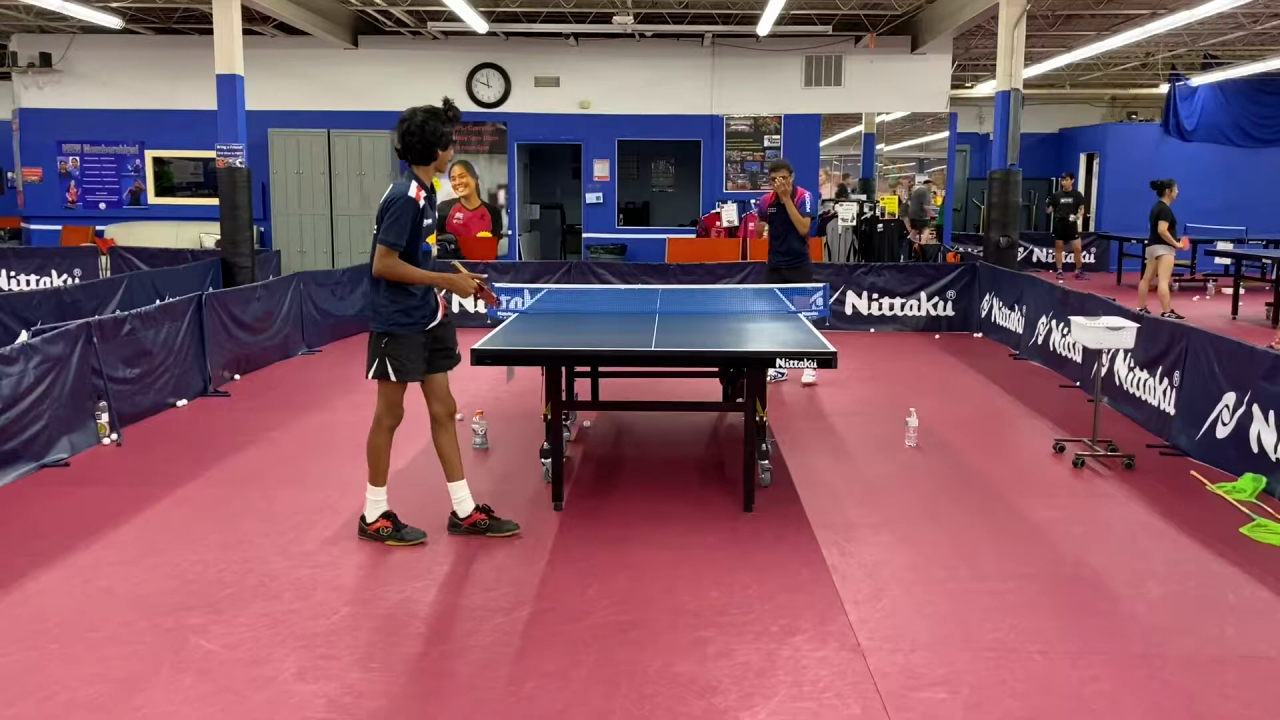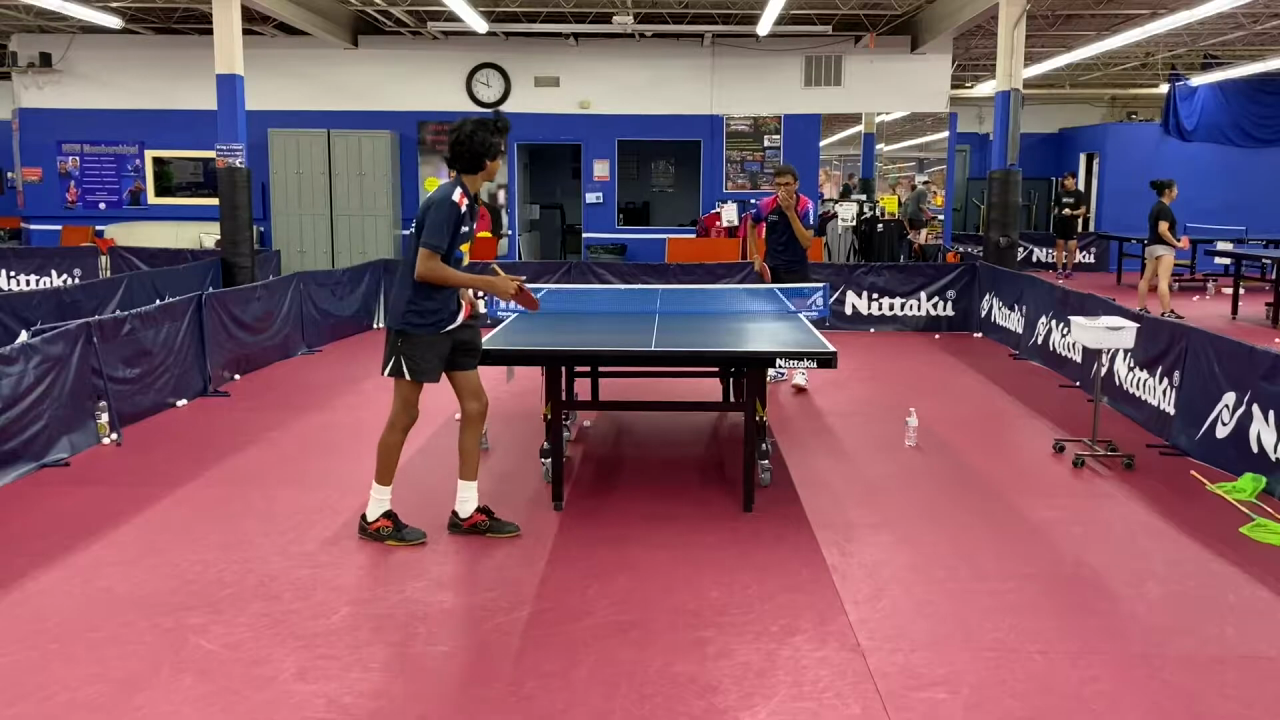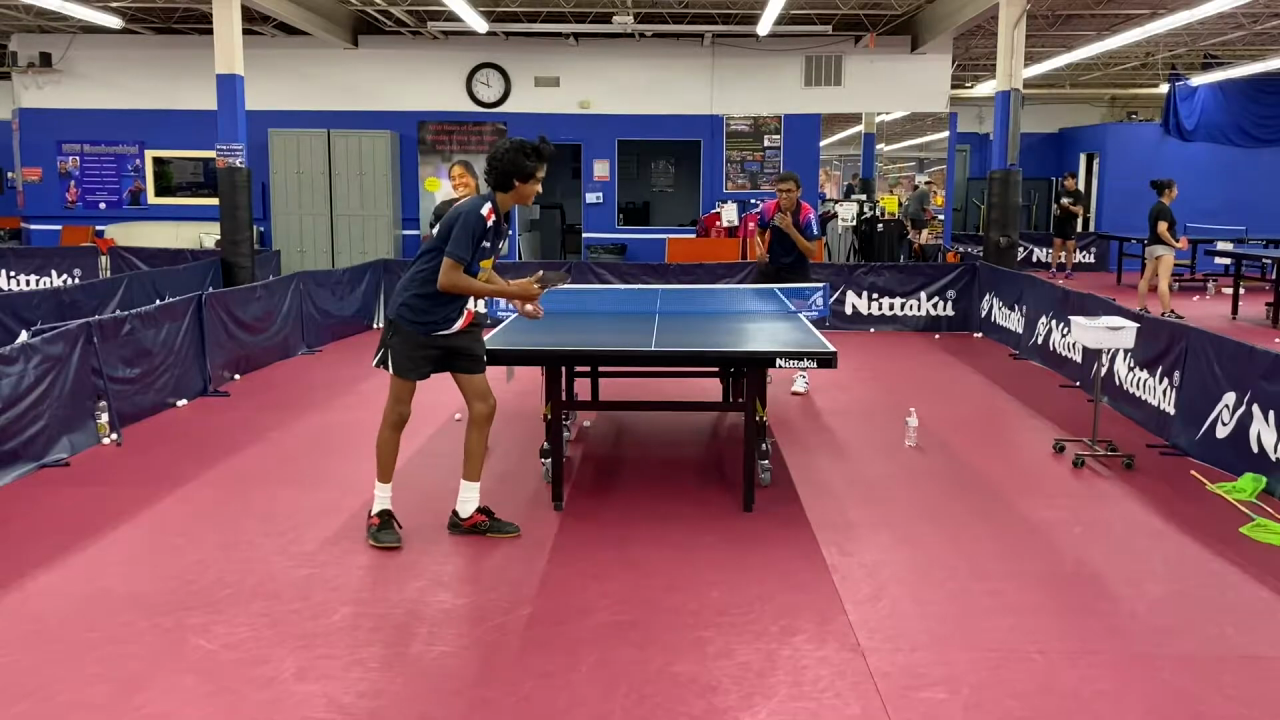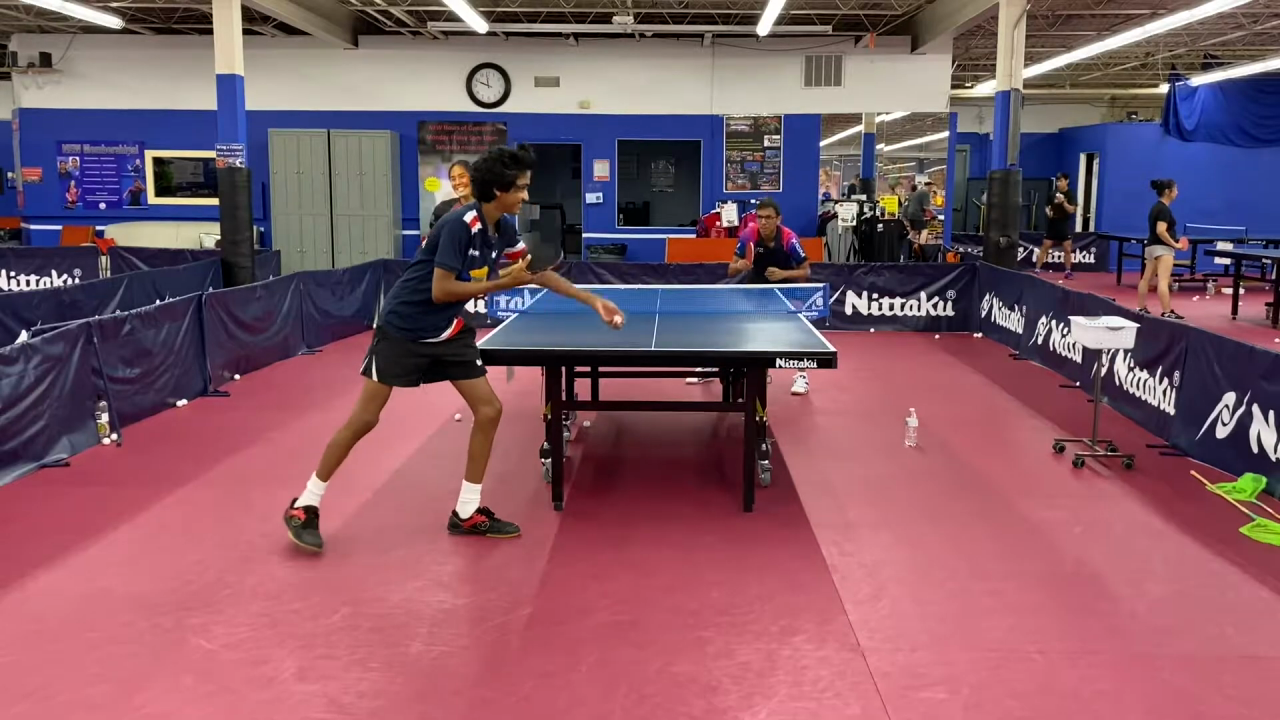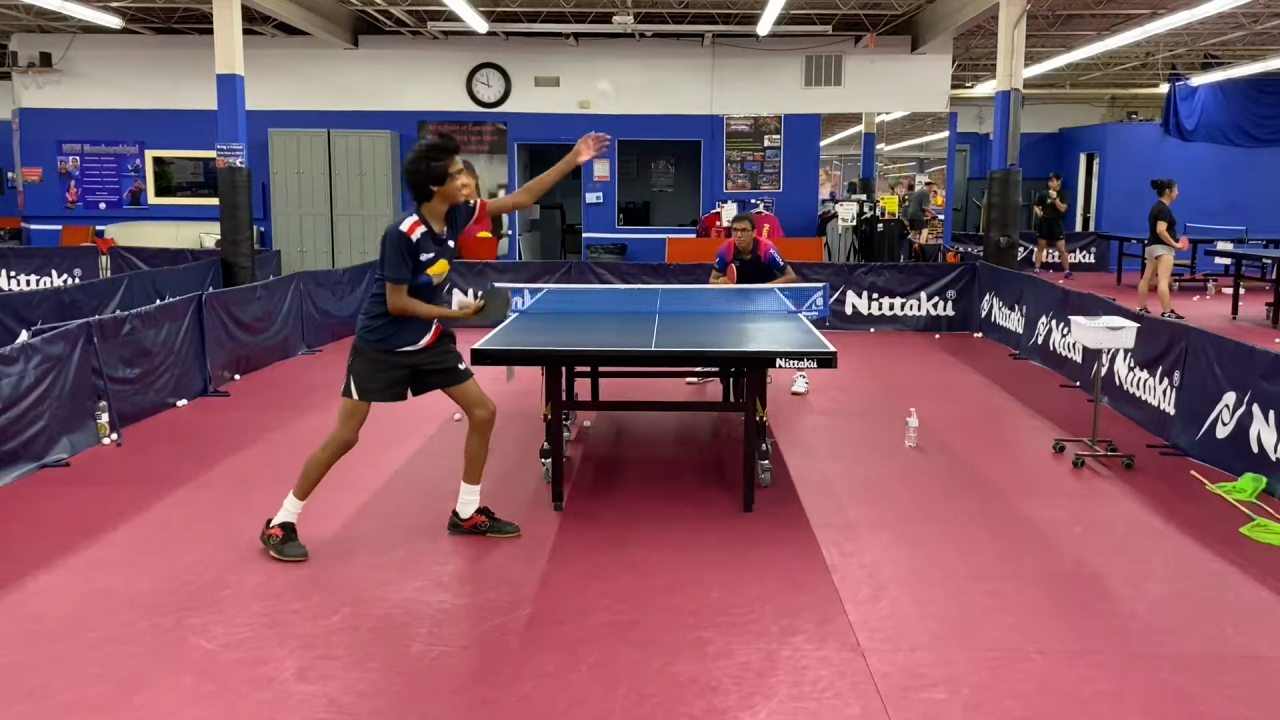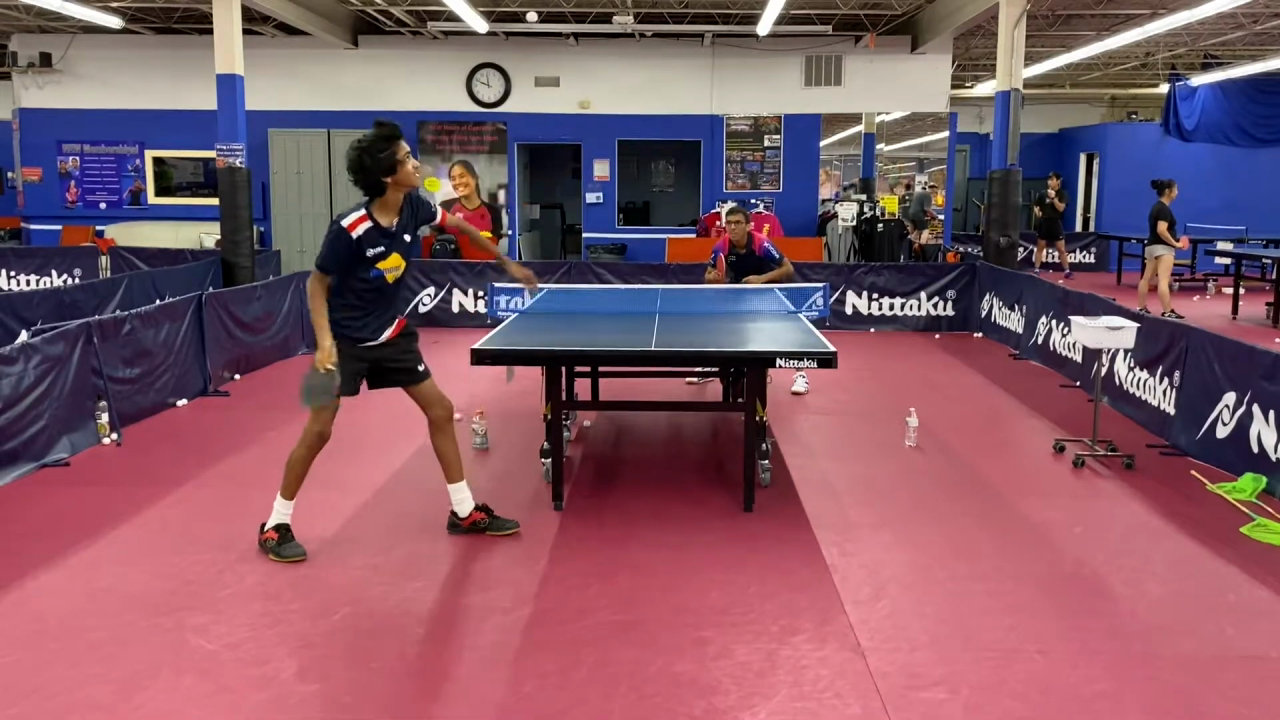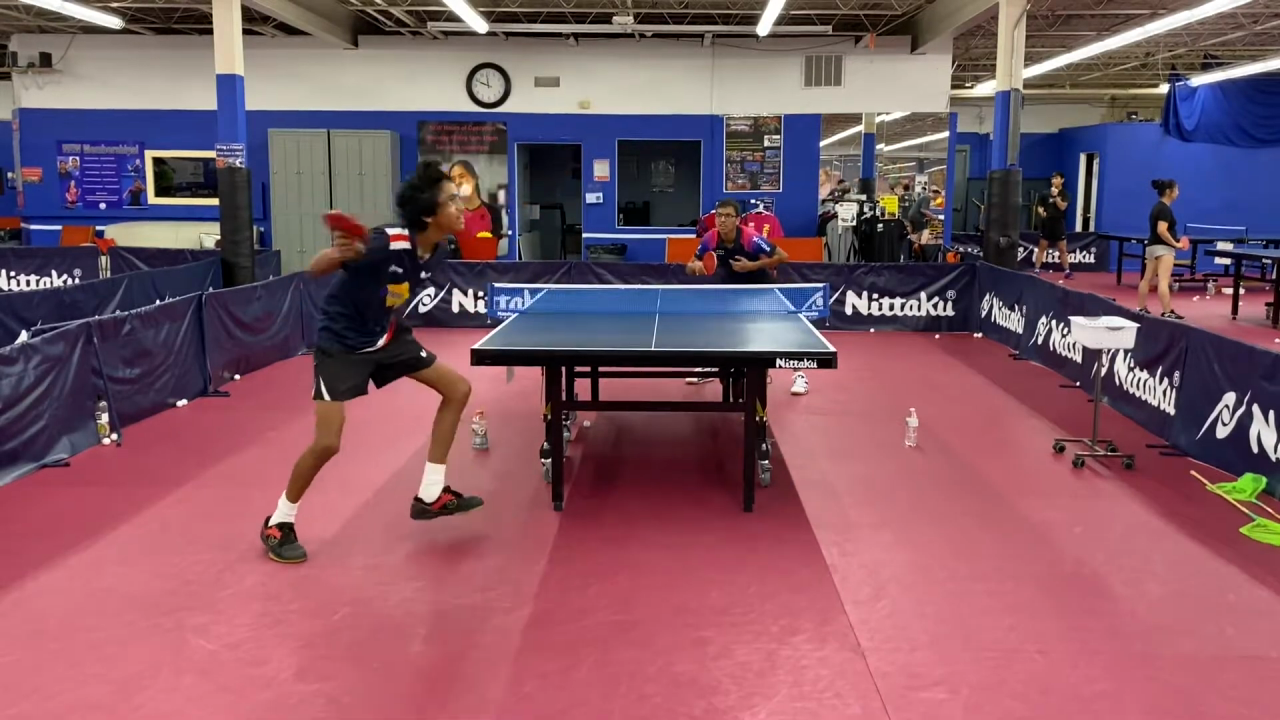
dt=0.3s
person 1, frame 1
left shoulder: (424, 192)
right shoulder: (405, 198)
right elbow: (383, 265)
left wrist: (450, 283)
right wrist: (447, 281)
left hip: (426, 321)
right hip: (398, 325)
left knee: (443, 411)
right knee: (389, 415)
left ankle: (464, 511)
right ankle: (374, 516)
person 1, frame 2
left shoulder: (465, 199)
right shoulder: (447, 202)
right elbow: (425, 269)
left wrist: (488, 285)
right wrist: (485, 284)
left hip: (451, 321)
right hip: (417, 322)
left knee: (475, 406)
right knee: (404, 416)
left ankle: (466, 512)
right ankle: (376, 515)
person 1, frame 3
left shoulder: (499, 218)
right shoulder: (474, 215)
right elbow: (447, 280)
left wrist: (519, 295)
right wrist: (508, 292)
left hip: (456, 323)
right hip: (415, 320)
left knee: (483, 407)
right knee: (397, 413)
left ankle: (467, 511)
right ankle: (380, 510)
person 1, frame 4
left shoulder: (501, 228)
right shoulder: (459, 226)
left elbow: (538, 272)
right elbow: (440, 291)
left wrist: (591, 299)
right wrist: (499, 284)
left hip: (449, 333)
right hip: (404, 330)
left knee: (489, 411)
right knee: (364, 419)
left ankle: (467, 512)
right ankle: (306, 506)
person 1, frame 5
left shoulder: (457, 214)
right shoulder: (402, 234)
left elbow: (518, 199)
right elbow: (395, 303)
left wrist: (571, 161)
right wrist: (452, 313)
left hip: (427, 340)
right hip: (379, 344)
left knee: (483, 413)
right knee: (345, 436)
left ankle: (467, 512)
right ankle: (281, 522)
person 1, frame 6
left shoulder: (415, 207)
right shoulder: (350, 229)
left elbow: (458, 226)
right elbow: (317, 284)
left wrist: (507, 263)
right wrist: (324, 340)
left hip: (392, 332)
right hip: (345, 337)
left knee: (441, 411)
right knee: (318, 432)
left ankle: (465, 512)
right ankle: (275, 525)
person 1, frame 7
left shoulder: (439, 247)
right shoulder: (386, 242)
right elbow: (316, 267)
right wrist: (342, 252)
left hip: (384, 335)
right hip: (341, 342)
left knee: (458, 388)
right knee: (327, 442)
left ankle: (431, 494)
right ankle: (279, 523)
person 2, frame 1
left shoulder: (804, 197)
right shoulder: (767, 200)
left elbow: (804, 229)
right elbow: (762, 225)
left wrist: (786, 199)
left hip: (799, 265)
right hip: (775, 265)
right ankle: (779, 366)
person 2, frame 2
left shoulder: (806, 206)
right shoulder: (765, 205)
left elbow: (807, 242)
right elbow: (749, 226)
left wrist: (790, 212)
right wrist: (755, 256)
left hip: (797, 271)
right hip: (771, 269)
left ankle: (801, 370)
right ankle: (779, 368)
person 2, frame 3
left shoulder: (808, 214)
right shoulder: (768, 209)
left elbow: (812, 253)
right elbow: (759, 234)
left wrist: (790, 229)
right wrist: (759, 251)
left hip: (796, 272)
right hip: (770, 267)
left ankle: (801, 374)
person 2, frame 4
left shoulder: (789, 239)
right shoulder: (748, 235)
left elbow: (806, 272)
right elbow: (732, 267)
left wrist: (782, 274)
right wrist: (739, 266)
left hip: (783, 284)
right hip: (754, 283)
left ankle: (801, 375)
right ankle: (711, 366)
person 2, frame 5
left shoulder: (767, 249)
right shoulder: (726, 250)
left elbow: (791, 277)
right elbow: (712, 282)
right wrist: (721, 282)
left ankle: (800, 375)
right ankle: (709, 366)
person 2, frame 6
left shoulder: (761, 243)
right shoulder: (721, 246)
left elbow: (789, 269)
right elbow: (707, 276)
left wrist: (761, 279)
right wrist: (713, 277)
right hip: (740, 285)
left ankle: (800, 374)
right ankle: (711, 366)
person 2, frame 7
left shoulder: (751, 238)
right shoulder: (710, 239)
left elbow: (782, 256)
right elbow: (689, 267)
left wrist: (751, 266)
right wrist: (696, 266)
left hip: (759, 284)
right hip: (731, 284)
left ankle: (799, 375)
right ankle: (709, 367)
